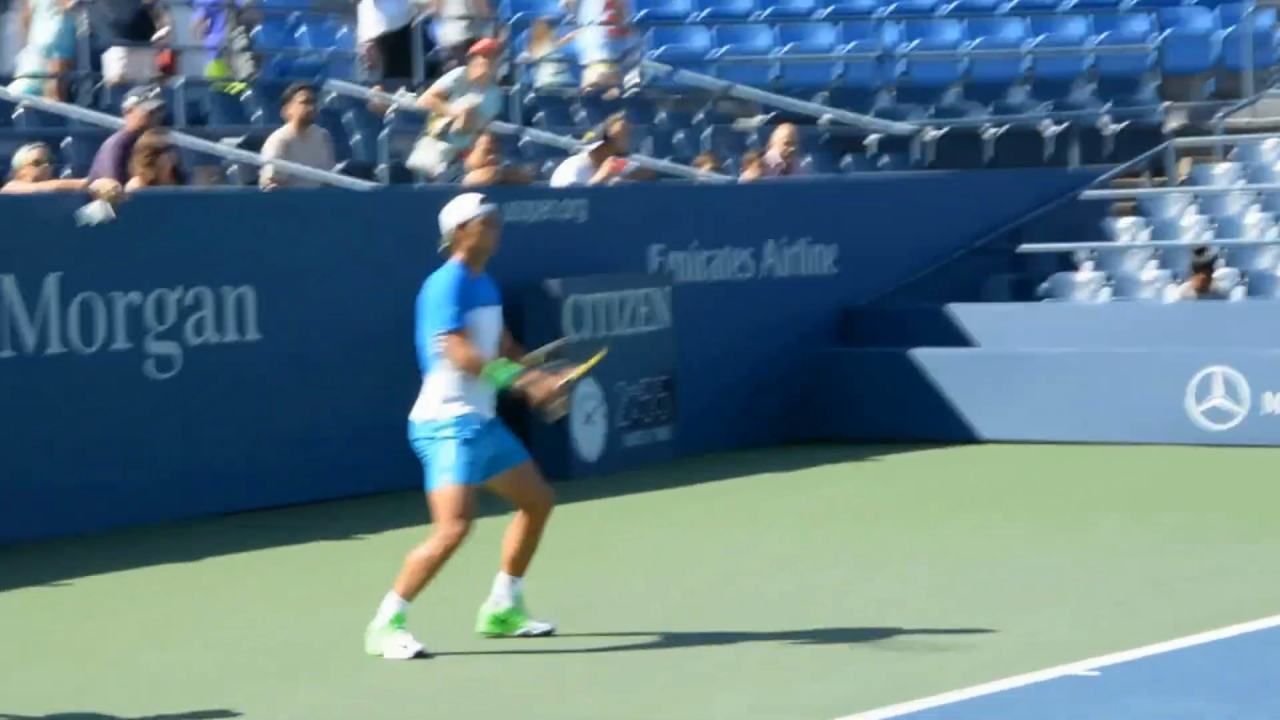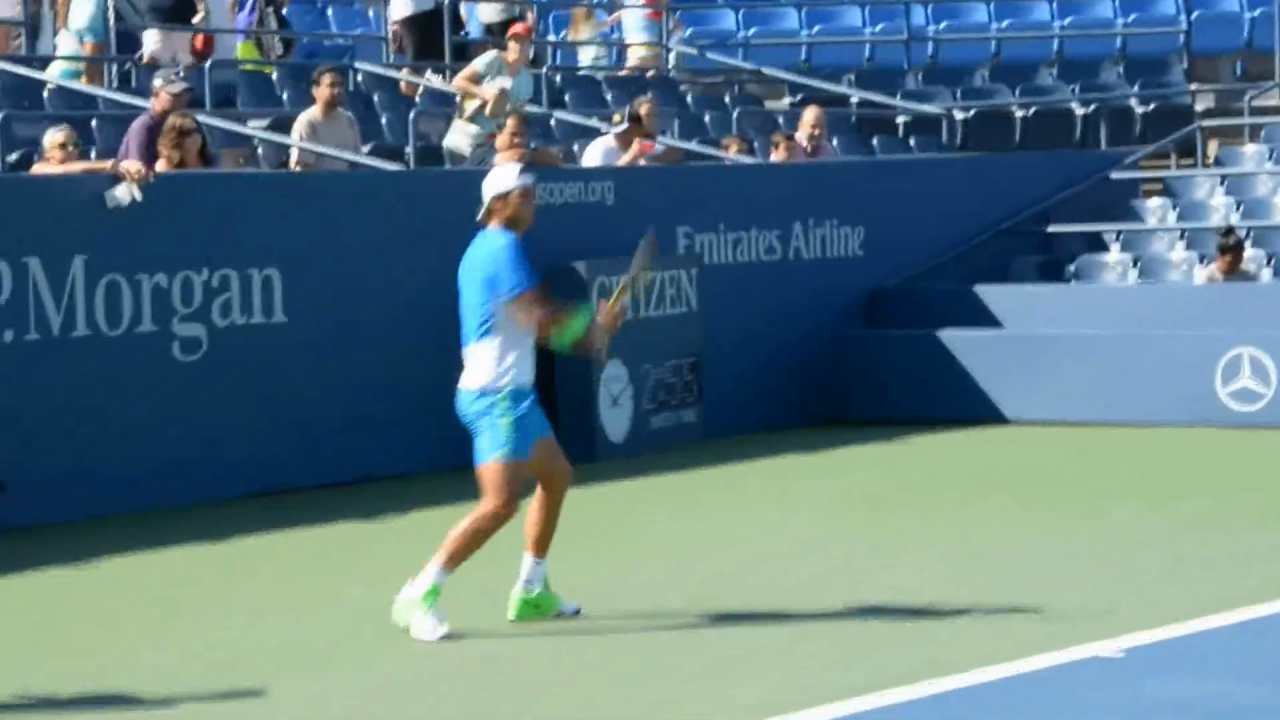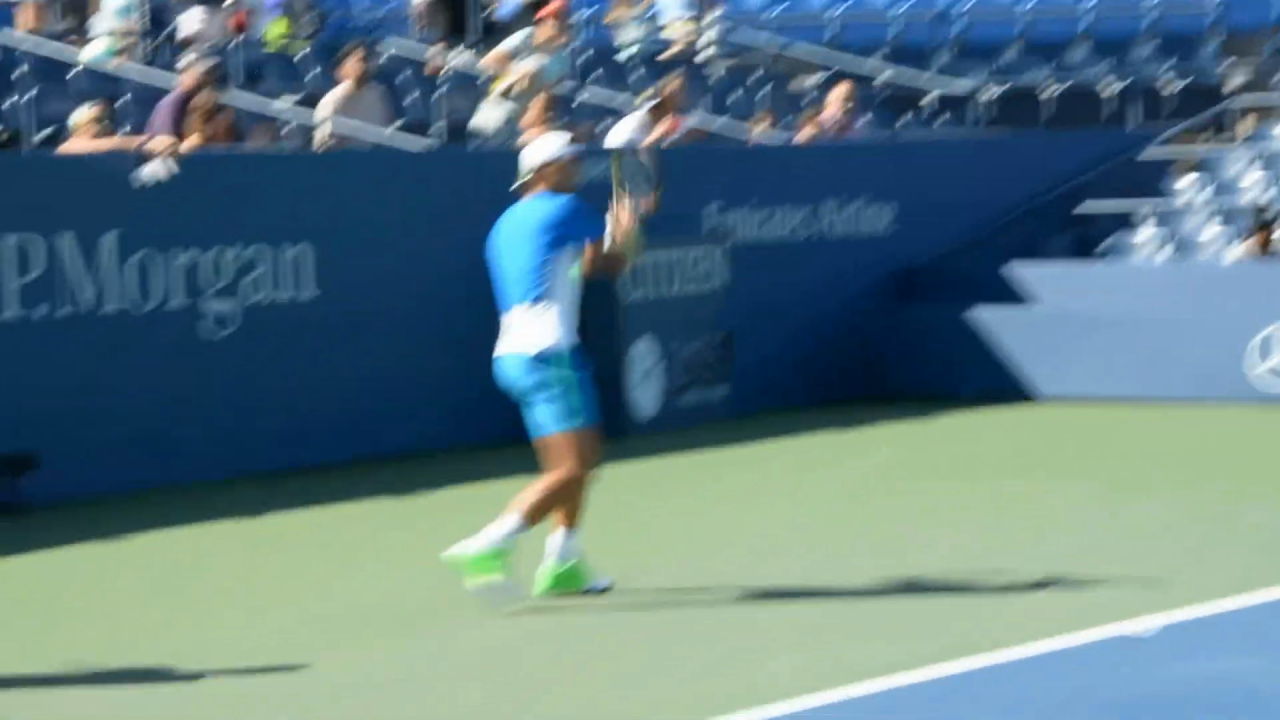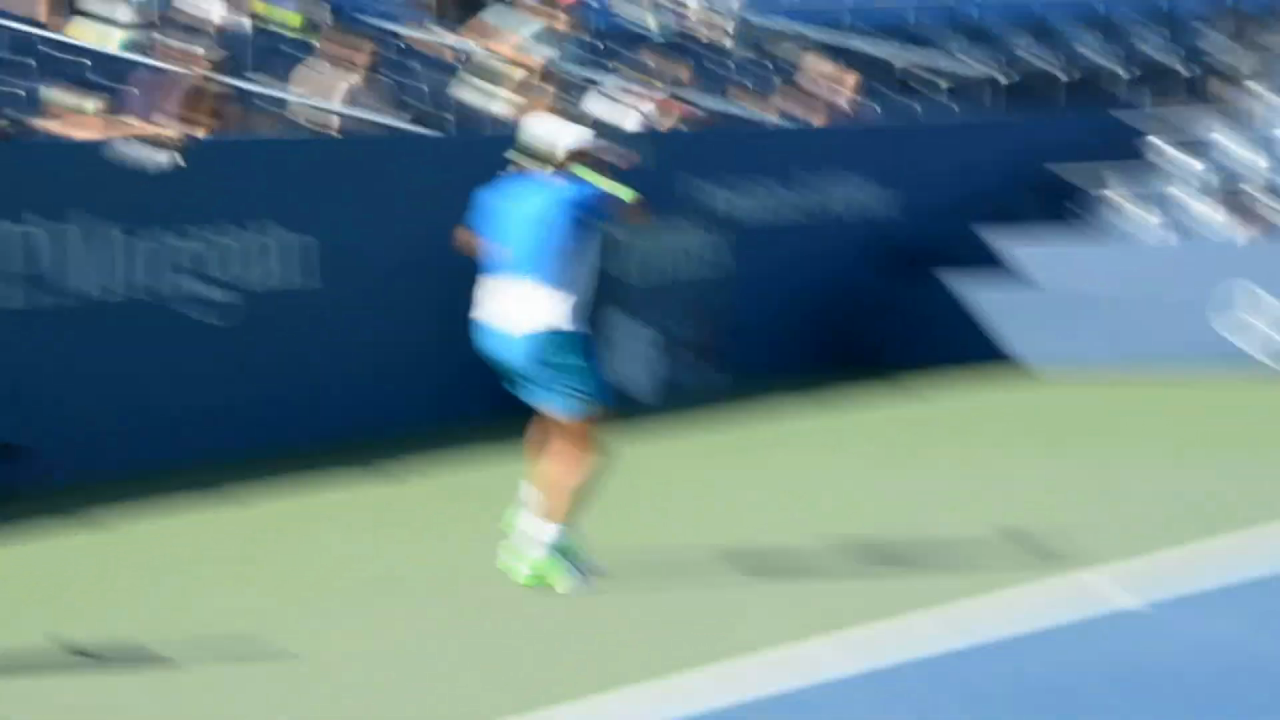
dt=0.1s
person 1, frame 1
left shoulder: (485, 284)
right shoulder: (449, 285)
left elbow: (501, 346)
right elbow: (462, 358)
left wrist: (537, 382)
right wrist: (525, 378)
left hip: (480, 422)
right hip: (447, 426)
left knee: (537, 500)
right knee: (452, 530)
left ankle: (505, 608)
right ankle: (387, 623)
person 1, frame 2
left shoulder: (490, 249)
right shoulder: (503, 247)
left elbow: (533, 321)
right elbow: (542, 317)
left wrist: (582, 334)
right wrist: (592, 318)
left hip: (511, 393)
right hip: (495, 394)
left knee: (557, 477)
right knee: (499, 503)
left ankle: (532, 592)
right ankle: (420, 595)
person 1, frame 3
left shoulder: (509, 224)
right shoulder: (564, 207)
right elbow: (601, 261)
left wrist: (606, 257)
right wrist: (623, 233)
left hip: (516, 356)
right hip: (545, 355)
left knee: (583, 455)
right knee: (567, 469)
left ankle: (562, 564)
right ankle: (485, 548)
person 1, frame 4
left shoulder: (497, 195)
right shoulder: (577, 194)
left elbow: (473, 243)
right elbow: (614, 209)
left hip: (496, 328)
right hip: (548, 335)
left knee: (555, 423)
right knee: (581, 446)
left ankle: (535, 531)
right ankle: (541, 548)
